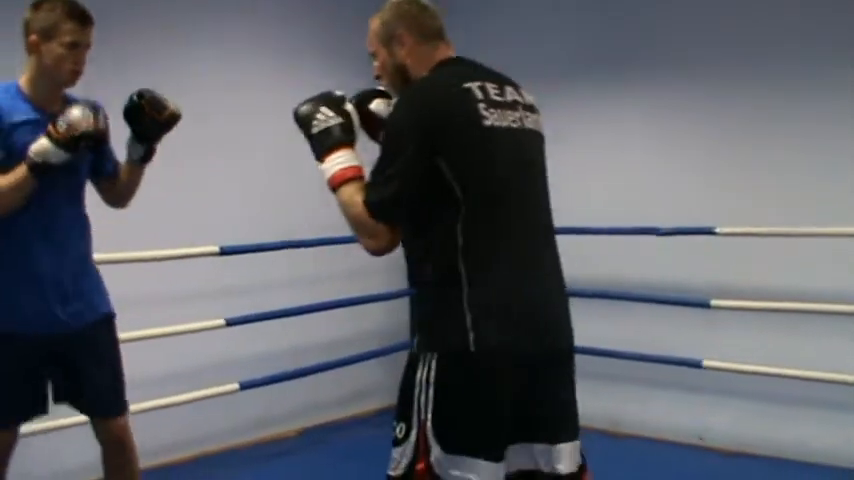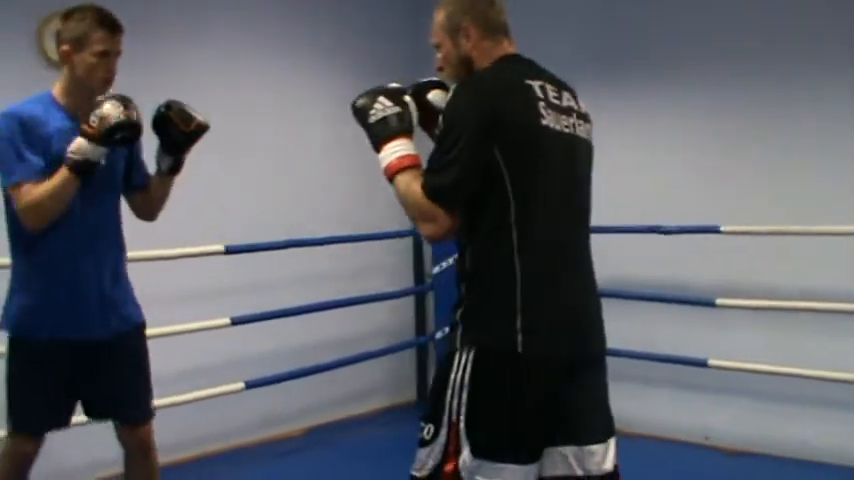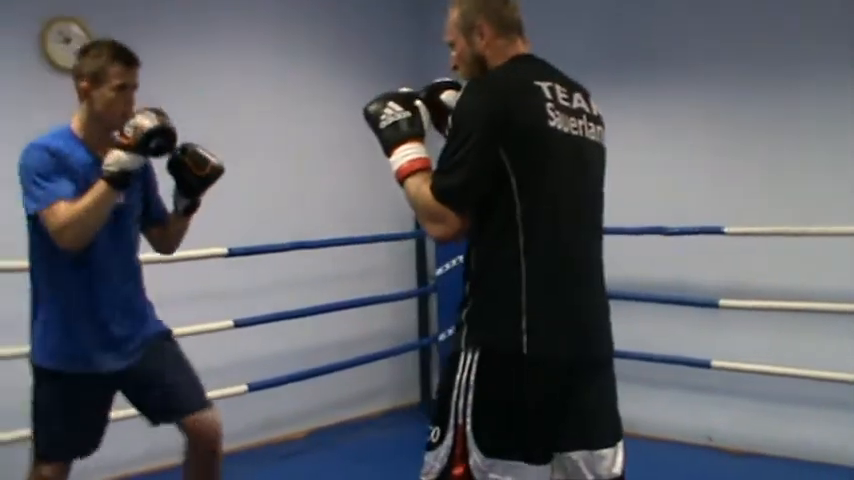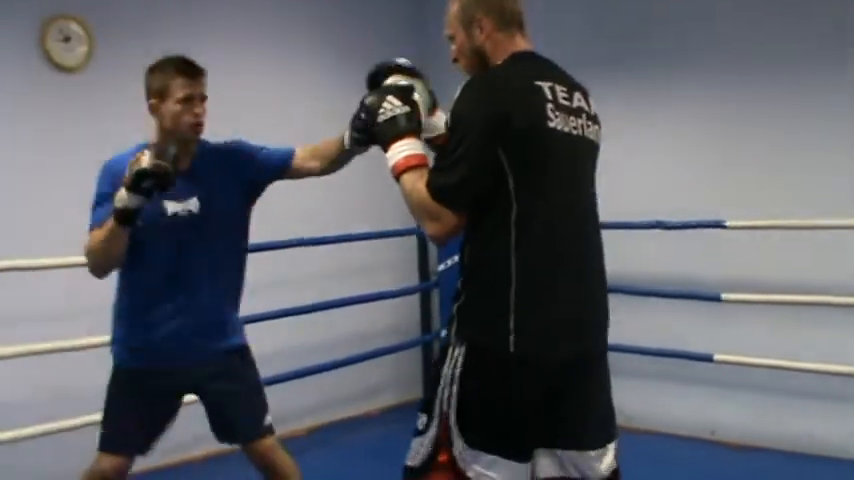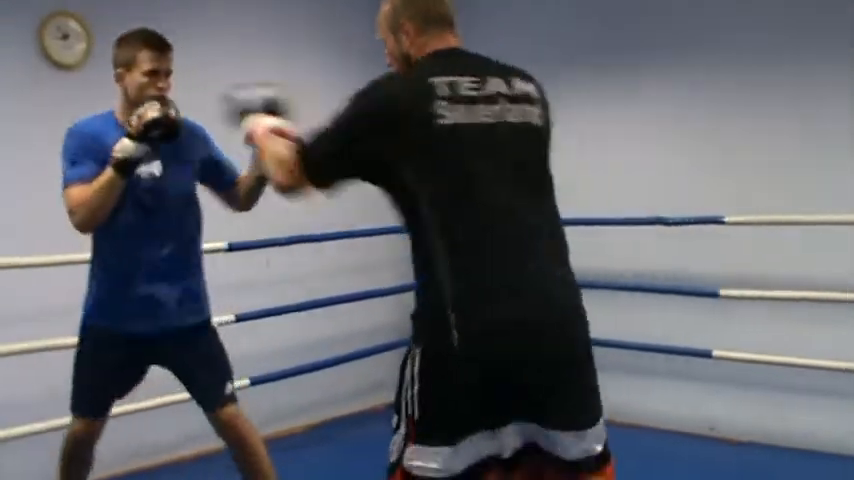
dt=0.3s
person 1, frame 1
left shoulder: (422, 101)
right shoulder: (513, 96)
left elbow: (378, 234)
left wrist: (335, 151)
left hip: (470, 335)
right hip: (545, 326)
person 1, frame 2
left shoulder: (482, 93)
right shoulder: (567, 99)
left elbow: (434, 220)
left wrist: (392, 140)
right wrist: (447, 127)
left hip: (504, 334)
right hip: (577, 328)
person 1, frame 3
left shoulder: (492, 92)
right shoulder: (581, 102)
left elbow: (444, 221)
left wrist: (404, 145)
left hip: (509, 336)
right hip: (584, 333)
person 1, frame 4
left shoulder: (492, 90)
right shoulder: (578, 98)
left elbow: (439, 219)
left wrist: (401, 138)
right wrist: (427, 118)
left hip: (503, 332)
right hip: (579, 328)
person 1, frame 5
left shoulder: (395, 97)
right shoulder: (526, 88)
left elbow: (291, 174)
left wrist: (262, 122)
left hip: (465, 322)
right hip: (554, 315)
person 2, frame 1
left shoulder: (83, 116)
left elbow: (118, 196)
left wrist: (144, 142)
right wrist: (47, 148)
left hip: (82, 306)
left knee: (116, 430)
person 2, frame 2
left shoulder: (115, 124)
left elbow: (148, 208)
left wrist: (173, 154)
right wrist: (84, 149)
left hip: (114, 315)
right hip: (43, 320)
left knee: (140, 437)
person 2, frame 3
left shoulder: (137, 156)
right shoulder: (45, 155)
left elbow: (165, 241)
right elbow: (71, 234)
left wrist: (190, 194)
right wrist: (118, 166)
left hip: (137, 333)
right hip: (68, 346)
left knee: (205, 429)
person 2, frame 4
left shoulder: (233, 161)
right shoulder: (120, 170)
left elbow: (312, 160)
right elbow: (98, 265)
left wrist: (355, 137)
right wrist: (128, 202)
left hip: (217, 344)
right hip: (144, 350)
person 2, frame 5
left shoulder: (188, 136)
right shoulder: (86, 136)
left elbow: (241, 198)
right elbow: (84, 216)
right wrist: (129, 149)
left hip: (183, 312)
right hip: (114, 314)
left knee: (233, 422)
right knee: (84, 429)
